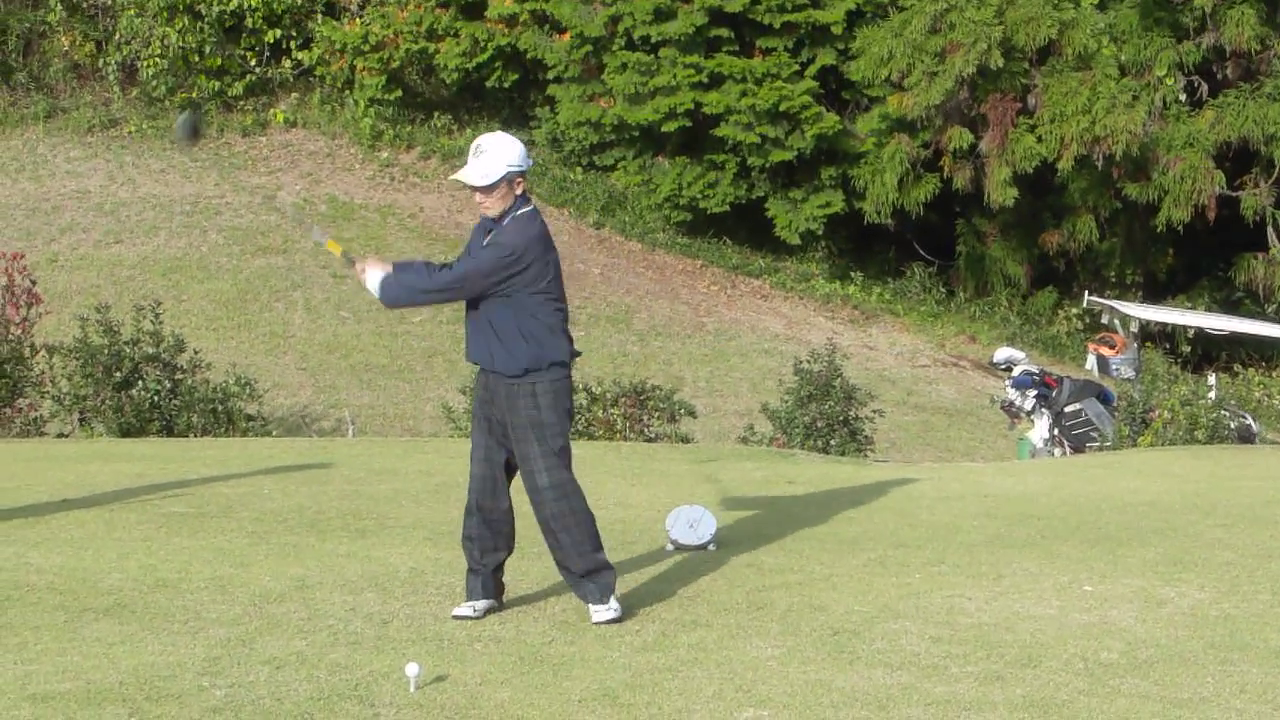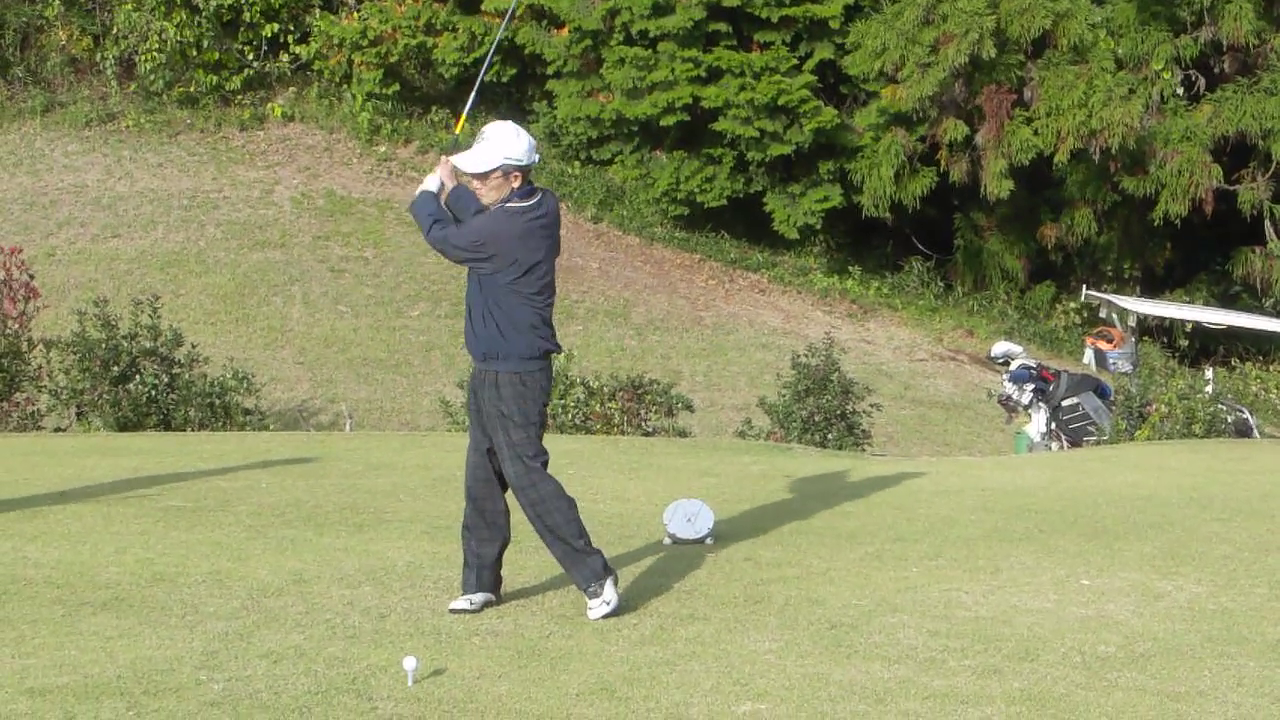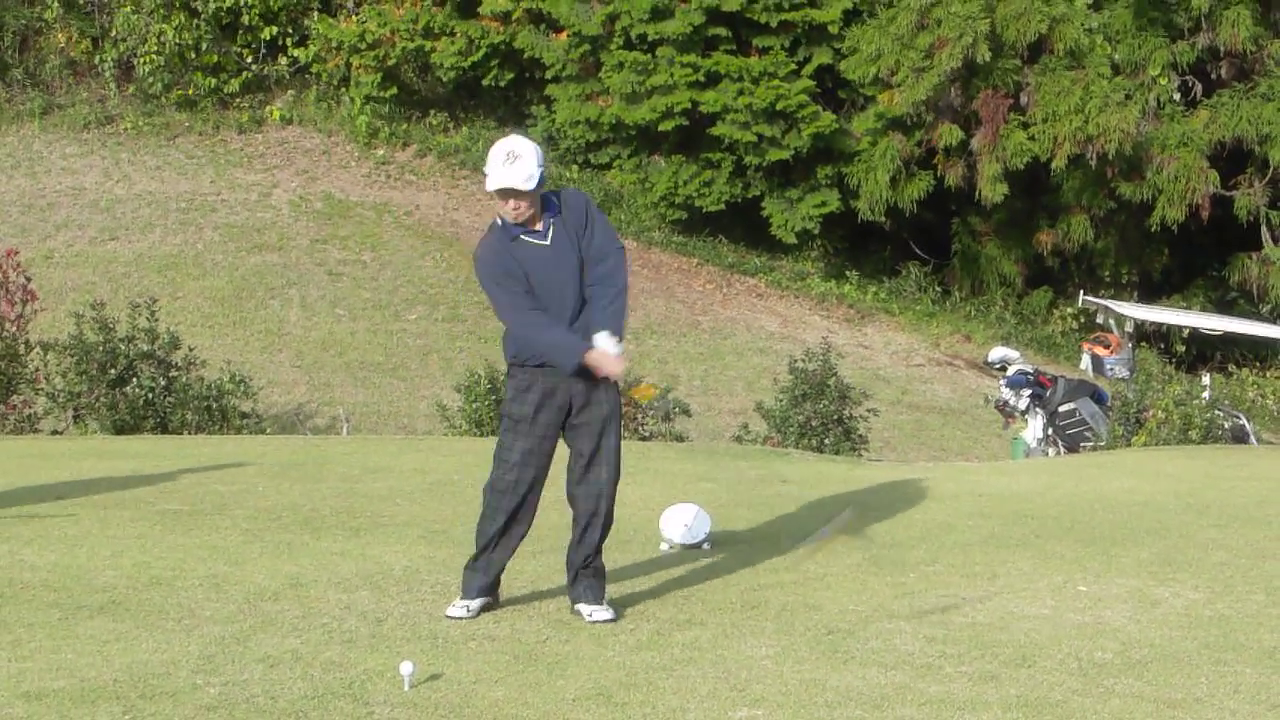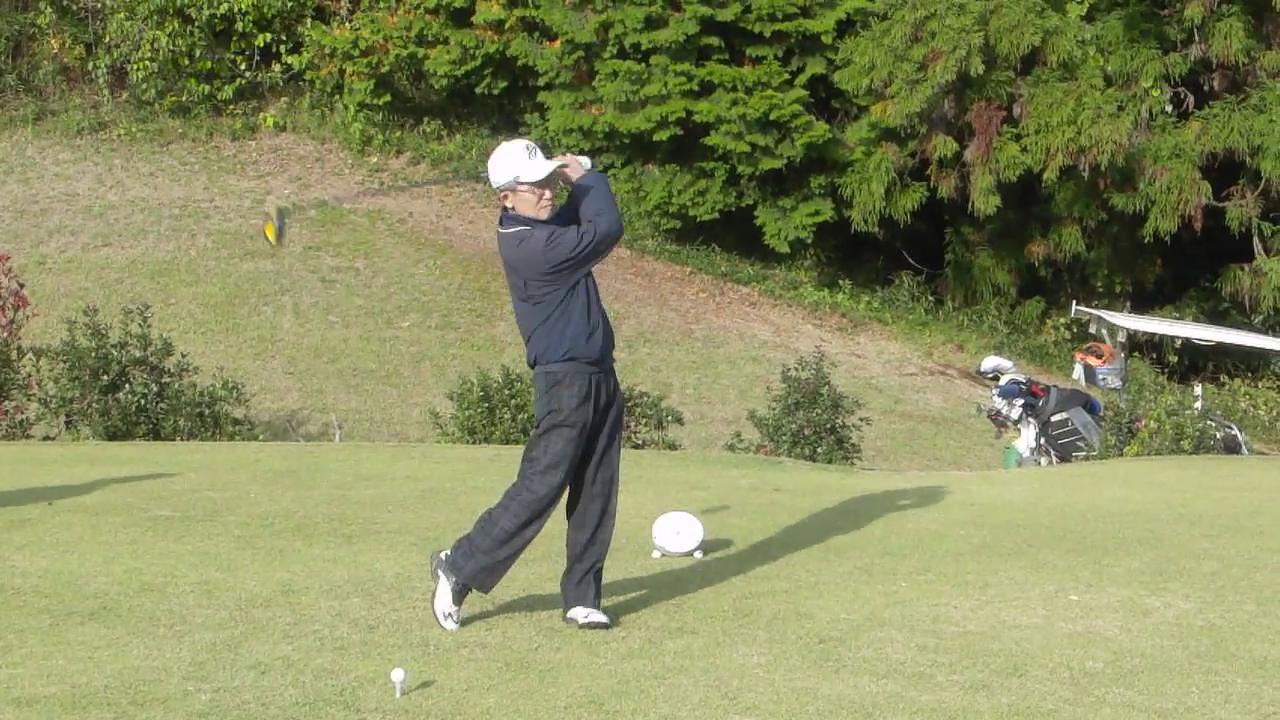
dt=0.4s
person 1, frame 1
left shoulder: (521, 237)
right shoulder: (492, 226)
left elbow: (455, 285)
right elbow: (458, 271)
left wrist: (386, 284)
right wrist: (394, 271)
left hip: (536, 382)
right hip: (495, 379)
left knee: (550, 483)
right knee: (485, 485)
left ankle: (598, 589)
right ankle: (483, 587)
person 1, frame 2
left shoulder: (510, 227)
right shoulder: (537, 205)
left elbow: (449, 240)
left wrist: (427, 196)
right wrist: (453, 189)
left hip: (516, 371)
right hip: (494, 368)
left knee: (523, 473)
right knee: (483, 476)
left ankle: (595, 577)
right ankle: (481, 581)
person 1, frame 3
left shoulder: (576, 207)
right shoulder: (493, 248)
left elbow: (606, 273)
right elbow: (525, 318)
left wrist: (605, 335)
right wrist: (582, 349)
left hip: (595, 372)
right hip: (533, 377)
left knee: (595, 484)
right knee: (512, 484)
left ankle: (585, 590)
right ankle: (478, 585)
person 1, frame 4
left shoulder: (534, 228)
right shoulder: (534, 248)
left elbow: (584, 224)
right elbow: (606, 230)
left wrist: (579, 177)
right wrist: (587, 180)
left hip: (596, 374)
right hip: (565, 380)
left knee: (596, 490)
right knee: (541, 484)
left ankle: (581, 595)
right ankle: (459, 567)
